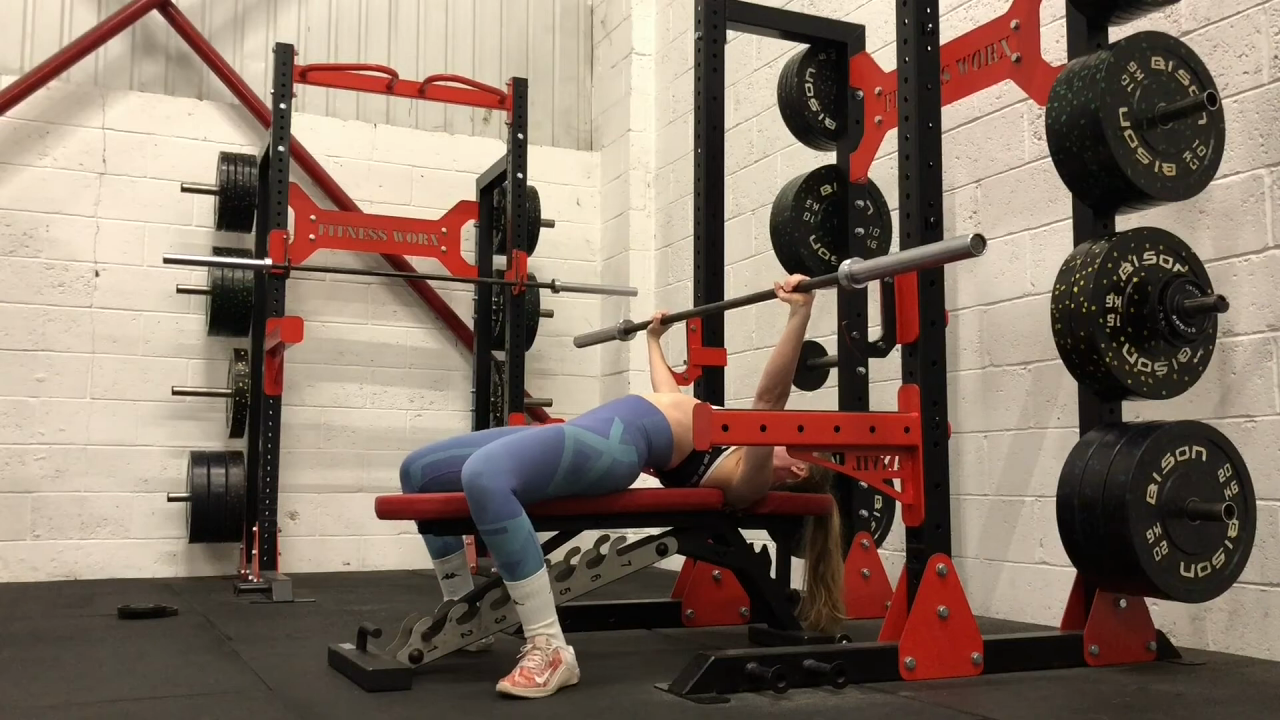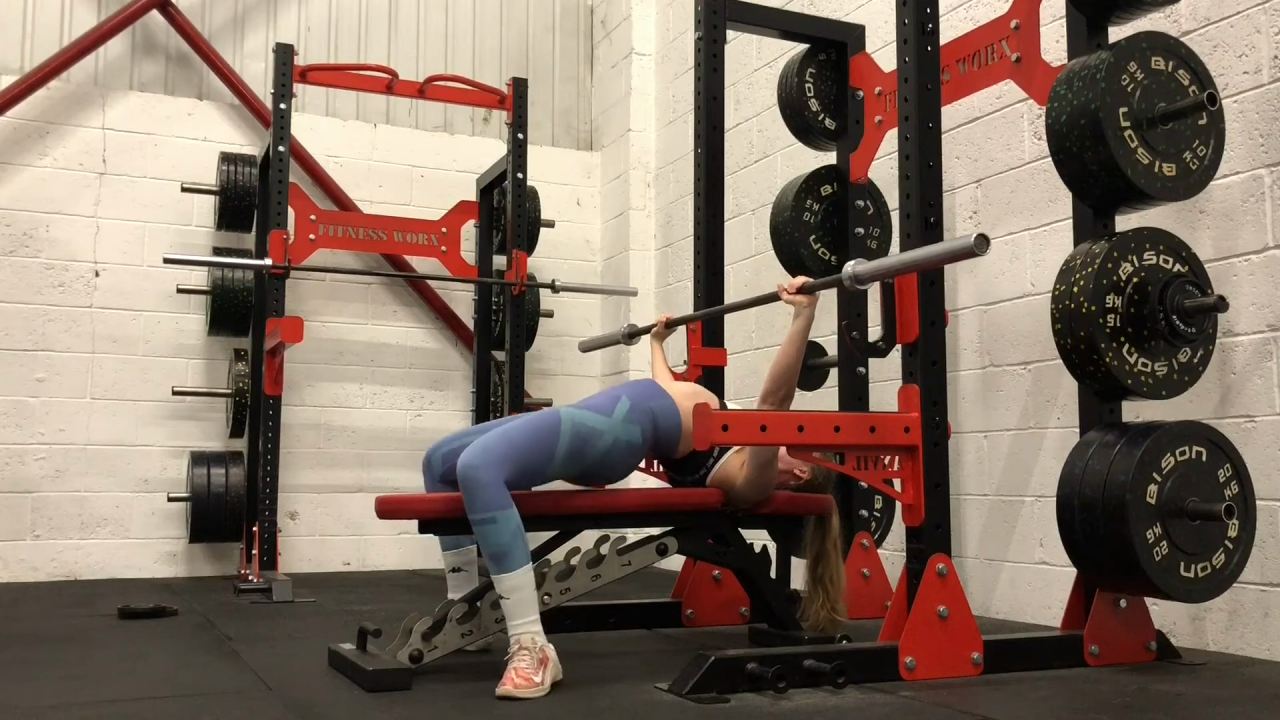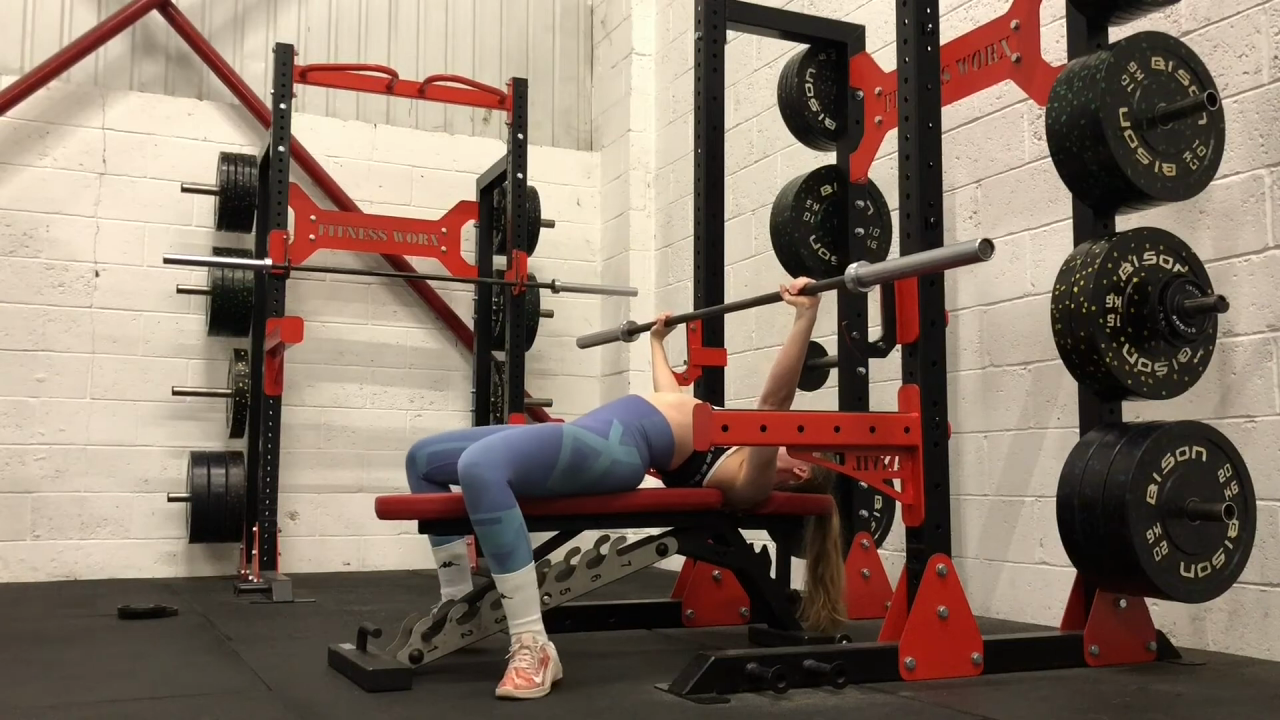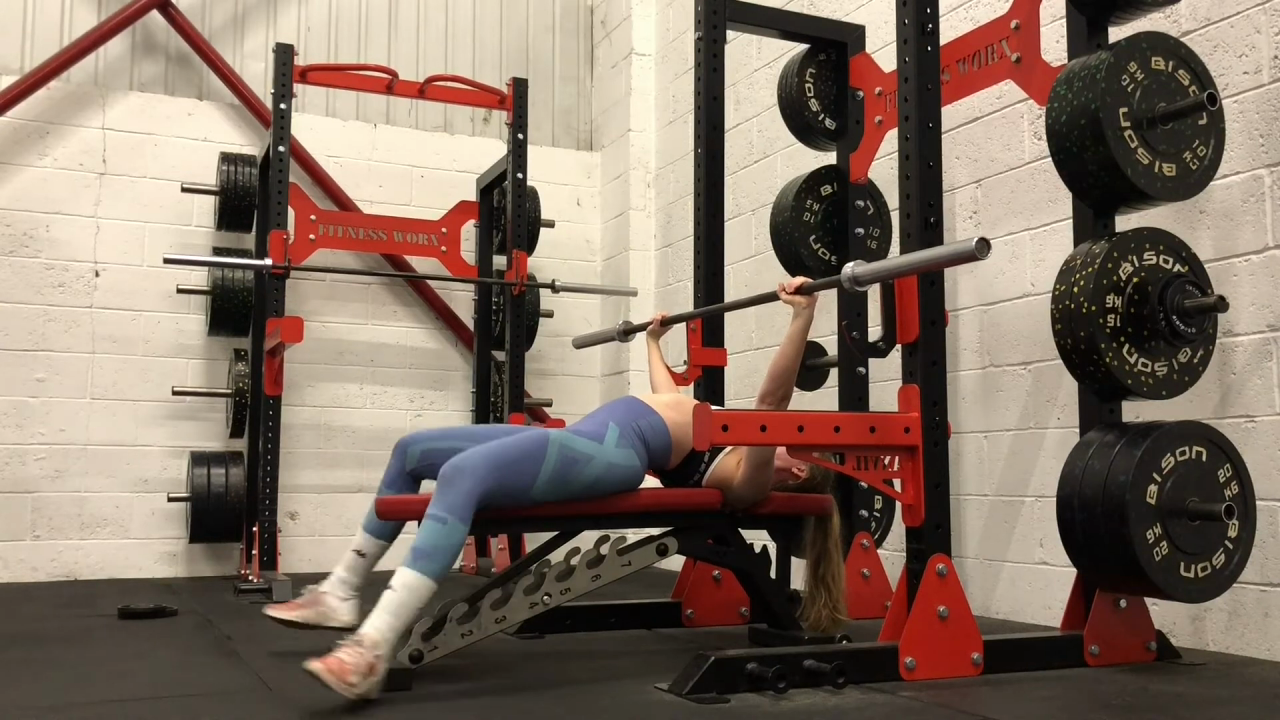
dt=0.5s
person 1, frame 1
left shoulder: (751, 479)
right shoulder: (723, 454)
left elbow: (769, 399)
right elbow: (668, 398)
left wrist: (799, 314)
right wrist: (654, 339)
left knee: (483, 476)
right knee: (418, 471)
left ankle: (550, 649)
person 1, frame 2
left shoulder: (754, 478)
right shoulder: (725, 451)
left elbow: (774, 399)
right elbow: (669, 392)
left wrist: (803, 316)
right wrist: (657, 343)
left knee: (477, 467)
right knee: (440, 463)
left ankle: (532, 649)
person 1, frame 3
left shoulder: (752, 481)
right shoulder: (725, 452)
left elbow: (775, 401)
right elbow: (668, 398)
left wrist: (805, 316)
right wrist: (657, 341)
left knee: (481, 466)
right knee: (424, 459)
left ankle: (533, 647)
right ankle: (459, 605)
person 1, frame 4
left shoulder: (750, 481)
right shoulder: (727, 450)
left elbow: (772, 402)
right elbow: (666, 394)
left wrist: (801, 319)
right wrist: (653, 343)
left knee: (461, 479)
right knee: (413, 450)
left ankle: (371, 647)
right ankle: (338, 592)
